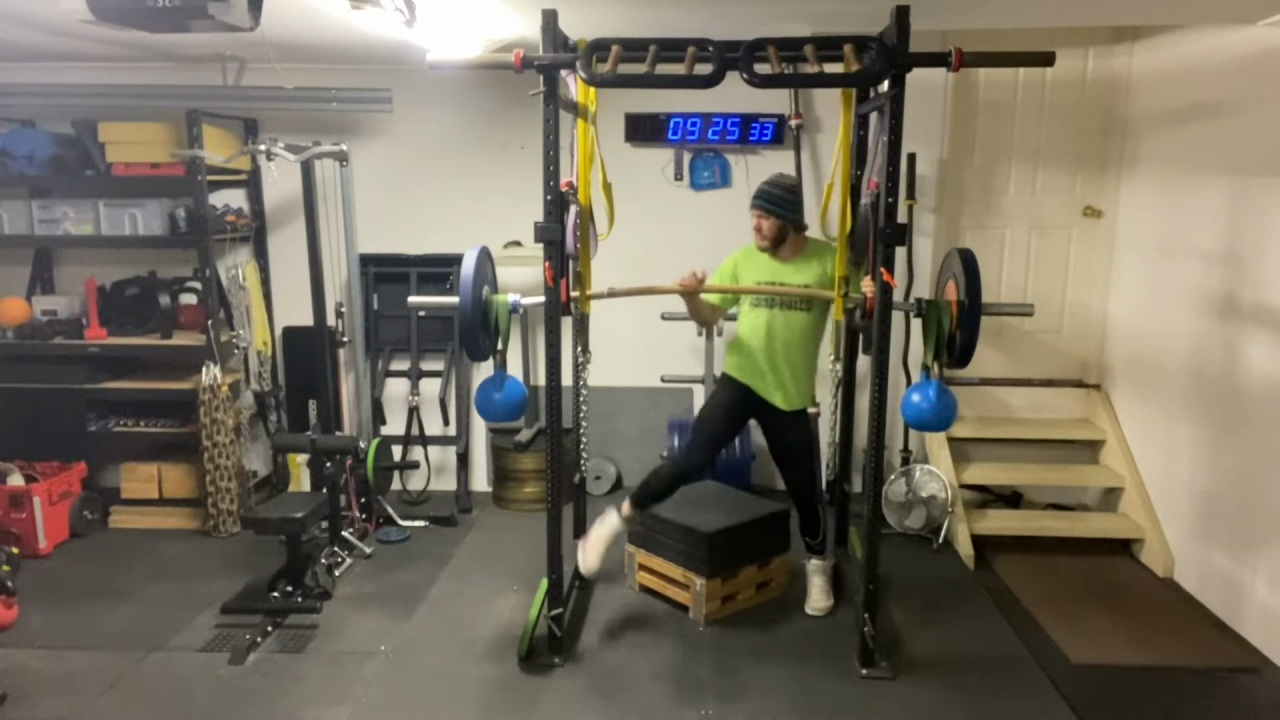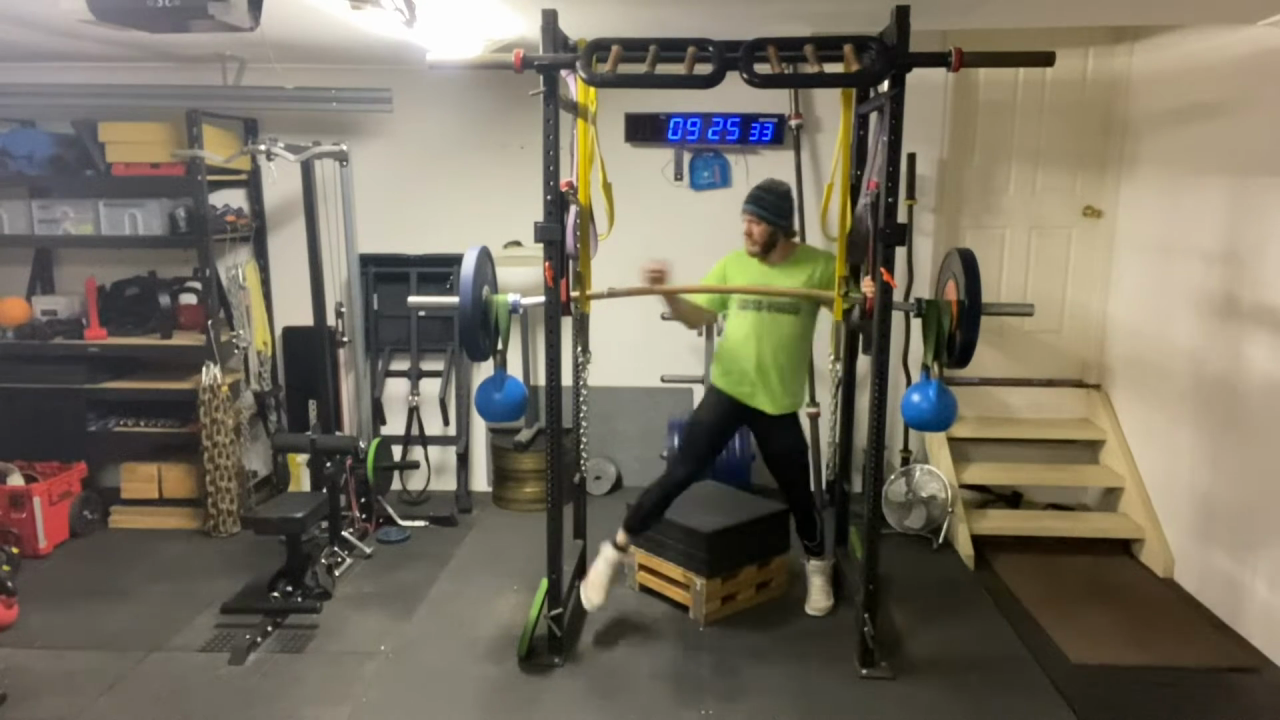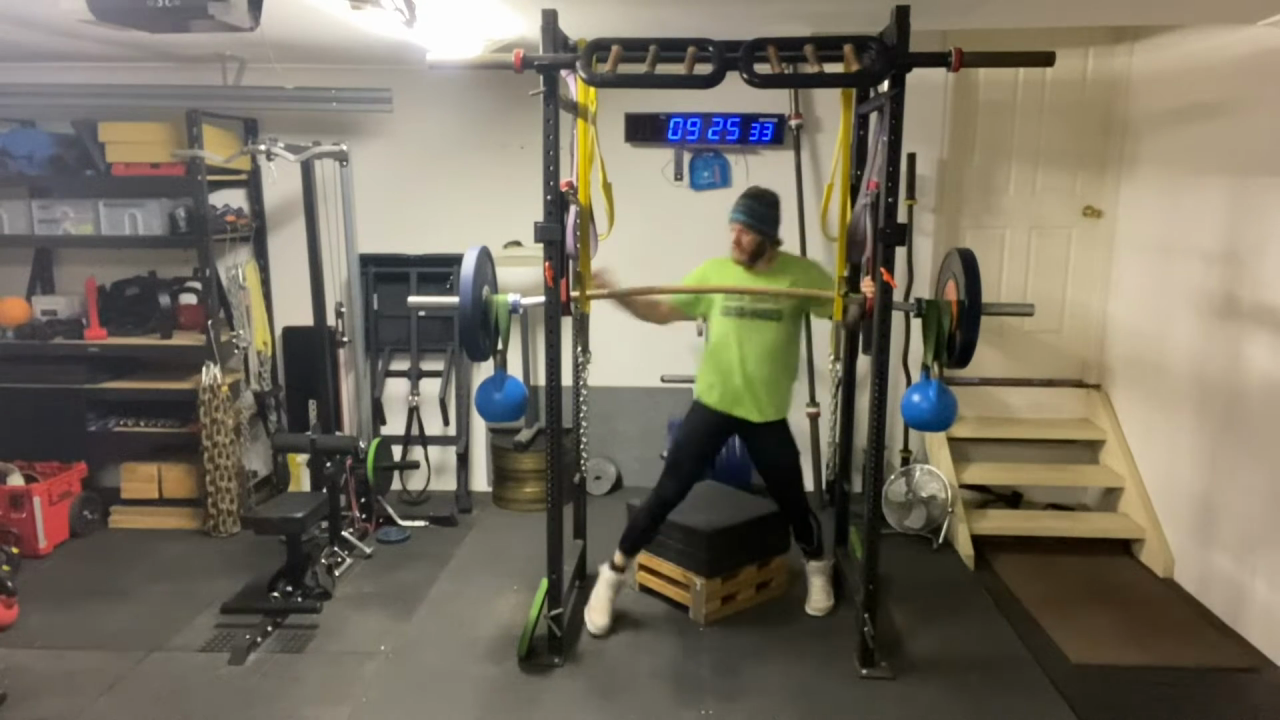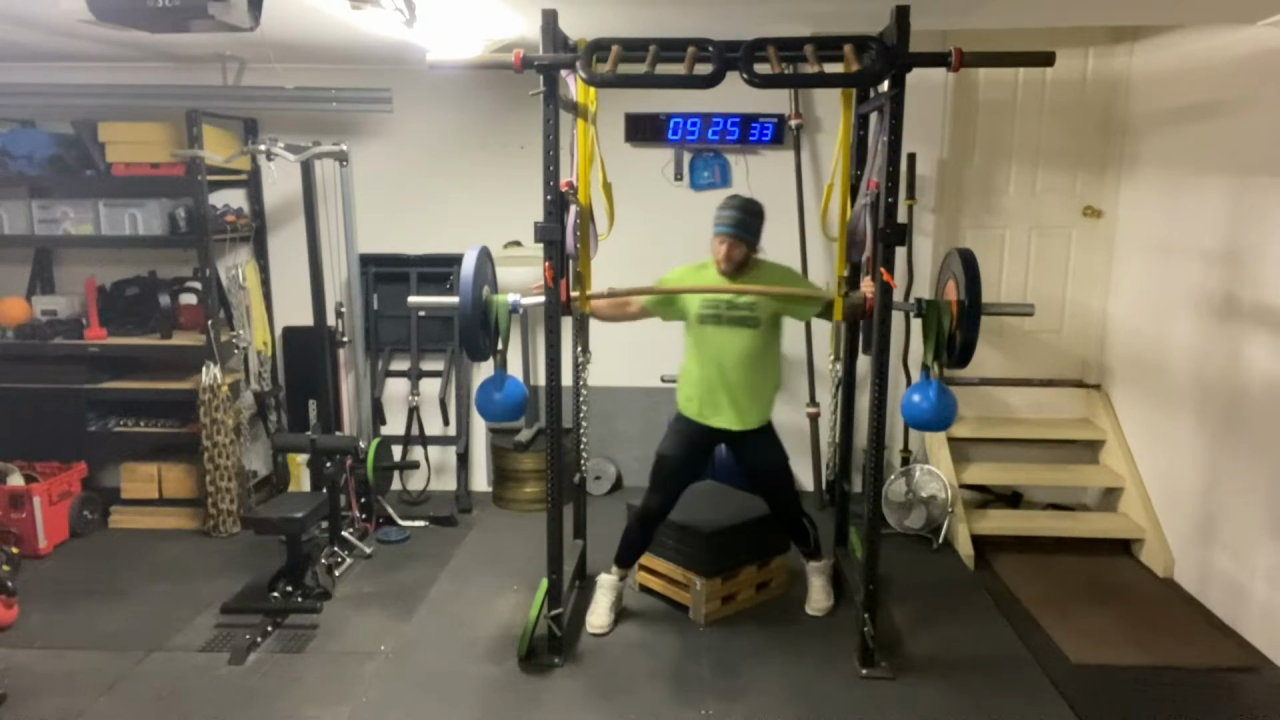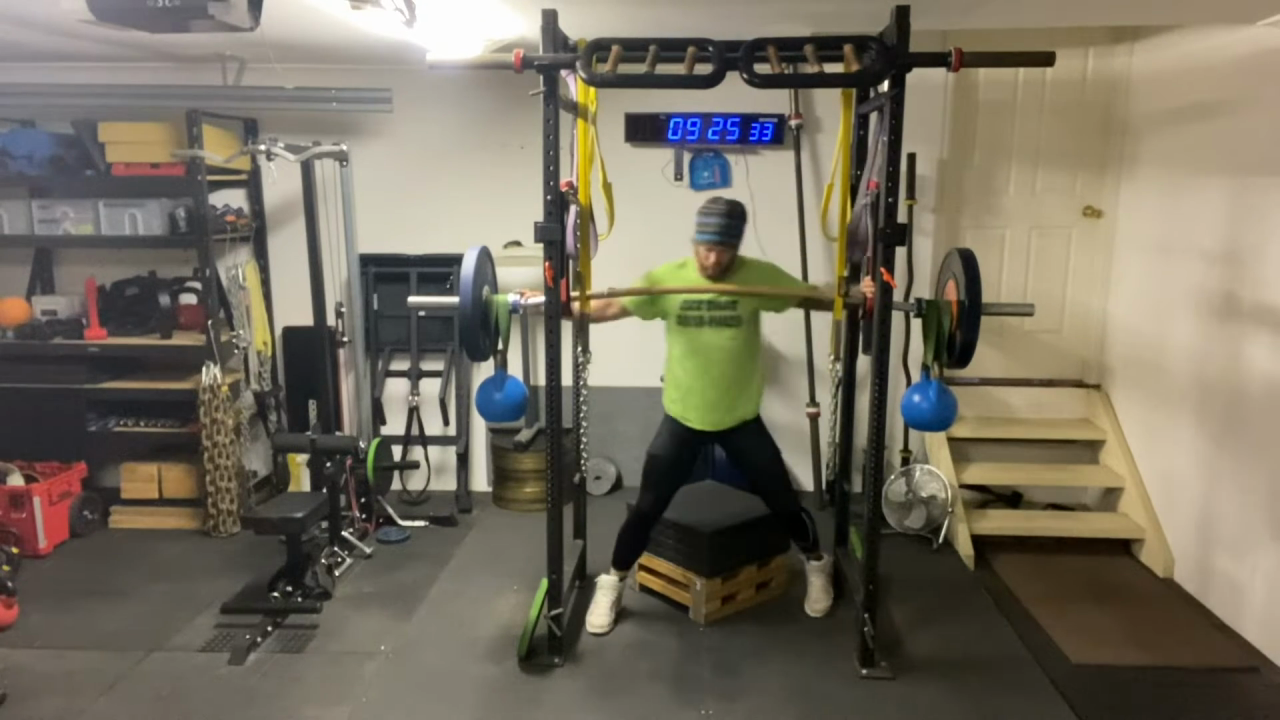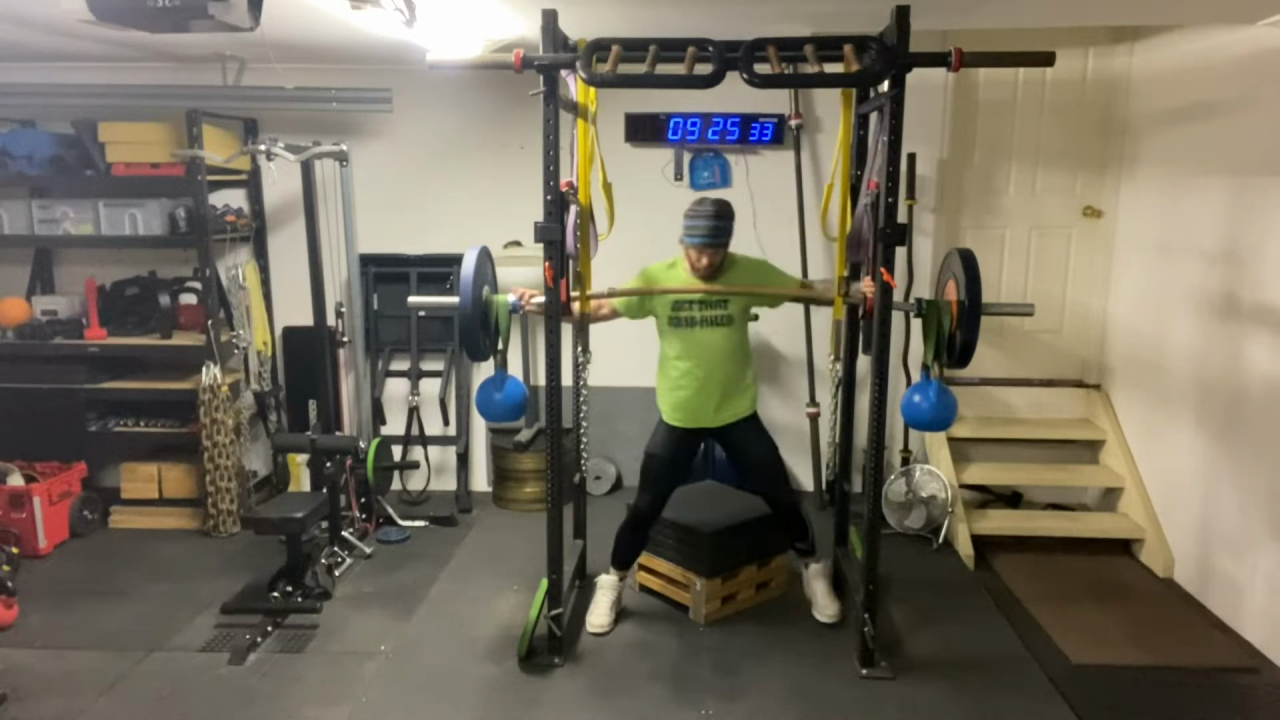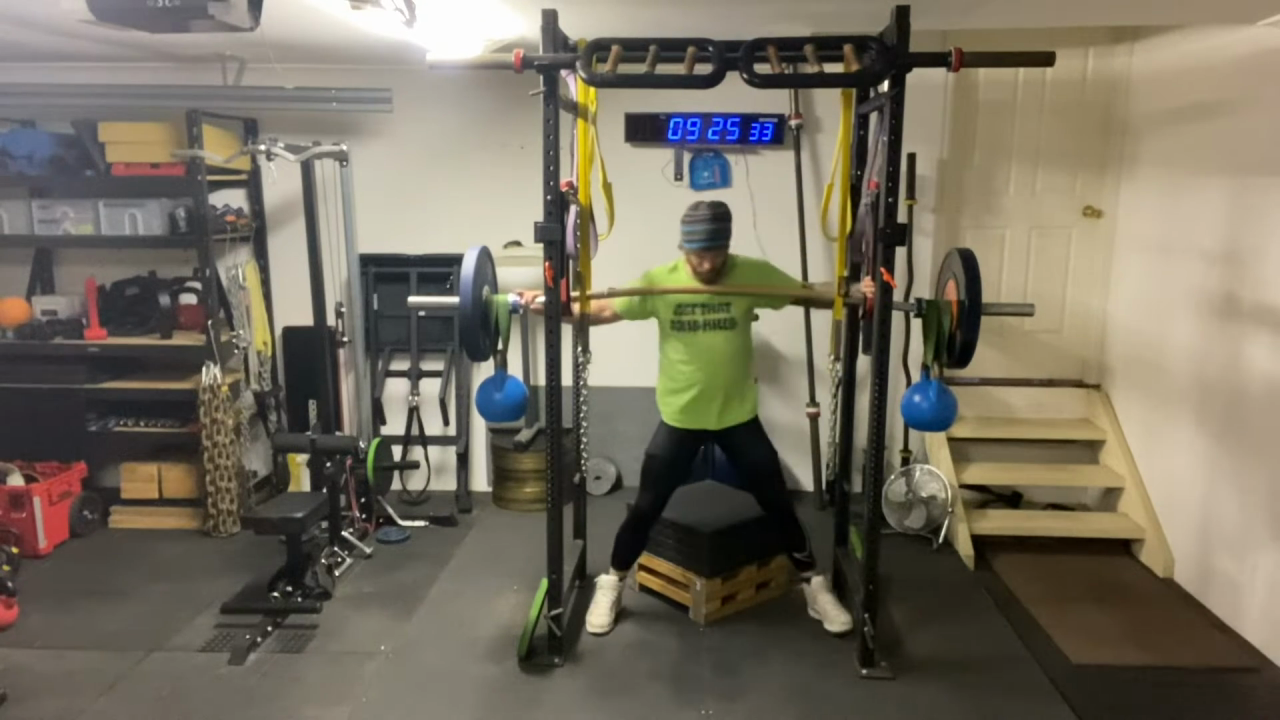
dt=0.1s
person 1, frame 1
left shoulder: (829, 260)
right shoulder: (743, 260)
right elbow: (708, 316)
left wrist: (870, 297)
right wrist: (691, 296)
left hip: (790, 395)
right hip: (741, 380)
left knee: (805, 490)
right knee: (692, 462)
left ankle: (818, 567)
right ankle: (618, 518)
person 1, frame 2
left shoulder: (818, 266)
right shoulder: (730, 264)
right elbow: (695, 317)
left wrist: (868, 298)
right wrist: (665, 290)
left hip: (779, 404)
right hip: (727, 392)
left knee: (798, 494)
right knee: (678, 476)
left ankle: (817, 570)
right ankle: (613, 552)
person 1, frame 3
left shoulder: (802, 274)
right shoulder: (712, 272)
right elbow: (663, 312)
left wrist: (866, 296)
right wrist: (617, 293)
left hip: (766, 411)
right hip: (712, 404)
left knee: (792, 501)
right knee: (668, 493)
left ankle: (817, 568)
right ankle: (612, 575)
person 1, frame 4
left shoulder: (778, 280)
right shoulder: (683, 280)
left elbow: (830, 309)
right elbow: (627, 308)
left wrist: (862, 300)
left hip: (752, 420)
right hip: (695, 416)
left knee: (784, 506)
right knee: (654, 505)
left ankle: (817, 567)
right ankle: (612, 583)
person 1, frame 5
left shoulder: (760, 276)
right shoulder: (668, 278)
left elbow: (813, 298)
right elbow: (607, 307)
left wrist: (854, 296)
left hip: (741, 418)
right hip: (682, 415)
left knee: (783, 500)
right knee: (649, 507)
left ankle: (817, 565)
right ankle: (612, 585)
person 1, frame 6
left shoulder: (750, 272)
right shoulder: (656, 279)
left elbow: (805, 290)
right elbow: (599, 307)
left wrist: (852, 292)
left hip: (737, 413)
right hip: (679, 415)
left knee: (782, 498)
right knee: (646, 507)
left ankle: (813, 570)
right ankle: (611, 585)
person 1, frame 7
left shoulder: (753, 274)
right shoulder: (658, 282)
left elbow: (807, 293)
right elbow: (601, 310)
left wrist: (853, 293)
left hip: (738, 417)
right hip: (680, 417)
left knee: (778, 505)
right knee: (646, 508)
left ankle: (815, 586)
right ankle: (611, 585)
